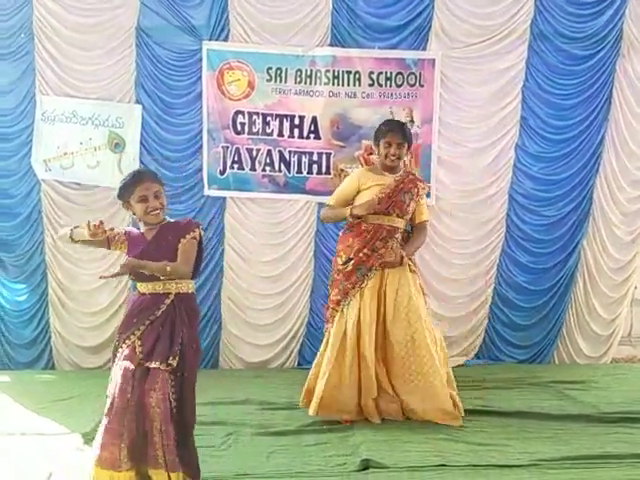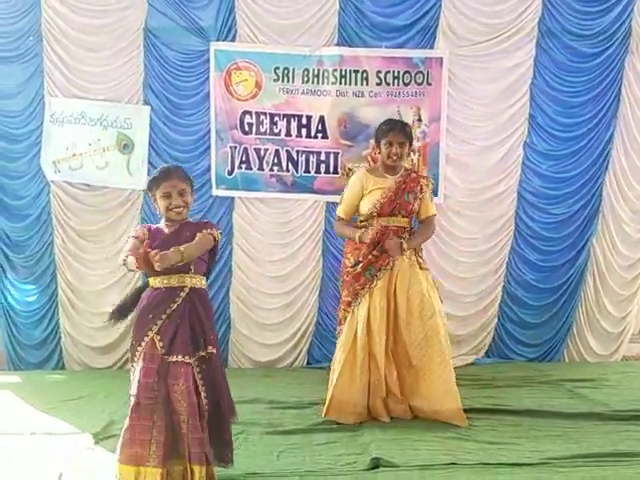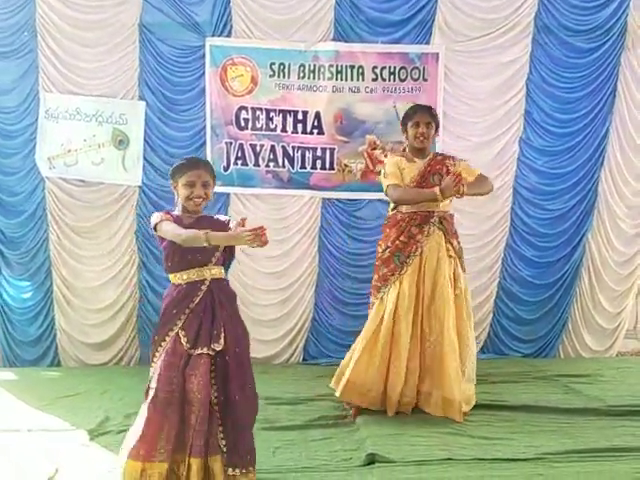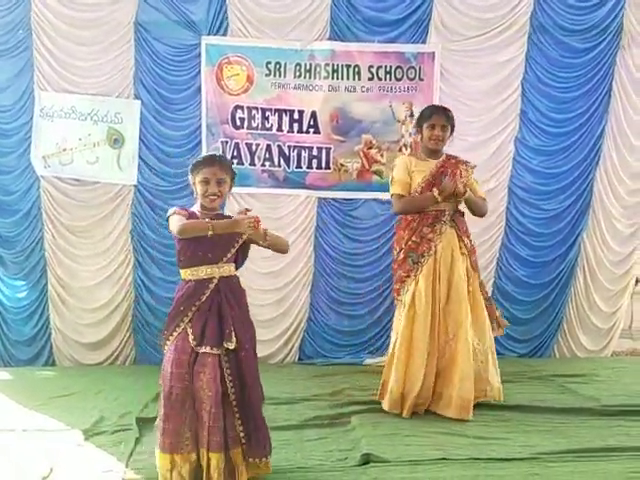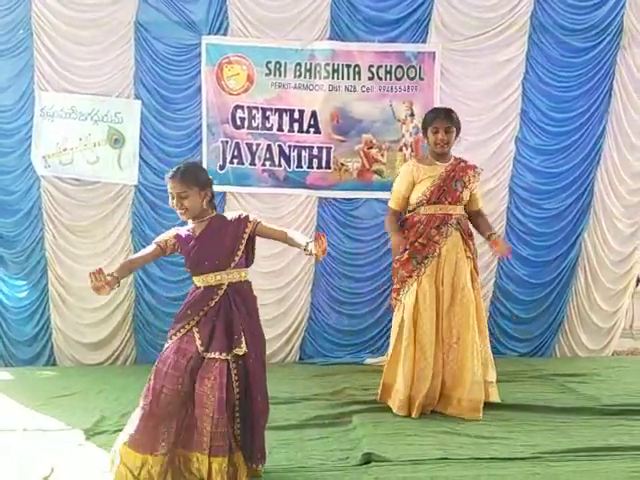
dt=0.4s
person 1, frame 1
left shoulder: (186, 229)
right shoulder: (128, 238)
left elbow: (183, 269)
right elbow: (70, 236)
left wrist: (138, 265)
right wrist: (90, 234)
left hip: (175, 322)
right hip: (140, 320)
left knee: (163, 397)
right knee: (126, 397)
person 1, frame 2
left shoulder: (205, 230)
right shoulder: (146, 232)
left elbow: (193, 250)
right elbow: (130, 253)
left wrist: (166, 258)
right wrist: (137, 260)
left hip: (191, 317)
right hip: (153, 316)
left knee: (192, 393)
right knee: (150, 393)
person 1, frame 3
left shoulder: (220, 223)
right shoulder: (163, 220)
left elbow: (255, 236)
right elbow: (184, 237)
left wrist: (249, 235)
right wrist: (225, 238)
left hip: (217, 310)
right hip: (180, 309)
left knee: (212, 387)
right knee: (168, 386)
person 1, frame 4
left shoulder: (239, 223)
right shoulder: (180, 215)
left elbow: (284, 247)
right elbow: (181, 230)
left wrist: (255, 232)
right wrist: (230, 226)
left hip: (227, 306)
right hip: (191, 306)
left knee: (224, 383)
right knee: (180, 382)
person 1, frame 5
left shoulder: (237, 224)
right shoulder: (177, 237)
left elbow: (284, 233)
right elbow: (136, 260)
left wrist: (308, 244)
right wrist: (110, 279)
left hip: (236, 313)
right hip: (198, 313)
left knee: (225, 387)
right knee: (170, 380)
person 2, frame 1
left shoulder: (414, 185)
right shoulder: (360, 176)
left elbow: (420, 230)
right elbow: (325, 213)
left wrist: (404, 254)
right wrist: (353, 210)
left hip: (395, 264)
right hip: (357, 261)
left knee: (411, 328)
right knee: (354, 329)
left ankle: (424, 400)
right ankle: (348, 402)
person 2, frame 2
left shoulder: (418, 182)
right shoulder: (362, 178)
left elbow: (428, 225)
right elbow: (340, 223)
left wrist: (404, 245)
right wrist: (360, 235)
left hip: (404, 262)
right hip: (366, 263)
left knee: (421, 328)
right knee: (366, 331)
left ankle: (423, 400)
right ankle: (359, 403)
person 2, frame 3
left shoulder: (449, 164)
right shoulder: (394, 163)
left elbow: (487, 184)
right elbow: (397, 194)
left wrist: (461, 188)
right wrist: (438, 192)
left hip: (439, 249)
right hip: (401, 249)
left knee: (441, 320)
right knee: (393, 317)
left ankle: (437, 393)
right ankle: (369, 393)
person 2, frame 4
left shoulder: (459, 167)
right shoulder: (405, 163)
left elbow: (482, 208)
right elbow: (399, 205)
left wrist: (463, 194)
right wrist: (438, 193)
left hip: (453, 249)
right hip: (416, 249)
left knee: (456, 317)
right knee: (416, 317)
left ankle: (450, 393)
right ankle: (409, 393)
person 2, frame 5
left shoulder: (467, 171)
right shoulder: (412, 169)
left elbow: (475, 212)
right elbow: (393, 214)
left wrist: (492, 237)
right wrist: (395, 240)
left hip: (457, 254)
right hip: (419, 254)
left knee: (458, 321)
right knee: (418, 321)
left ankle: (455, 393)
right ankle: (412, 394)
